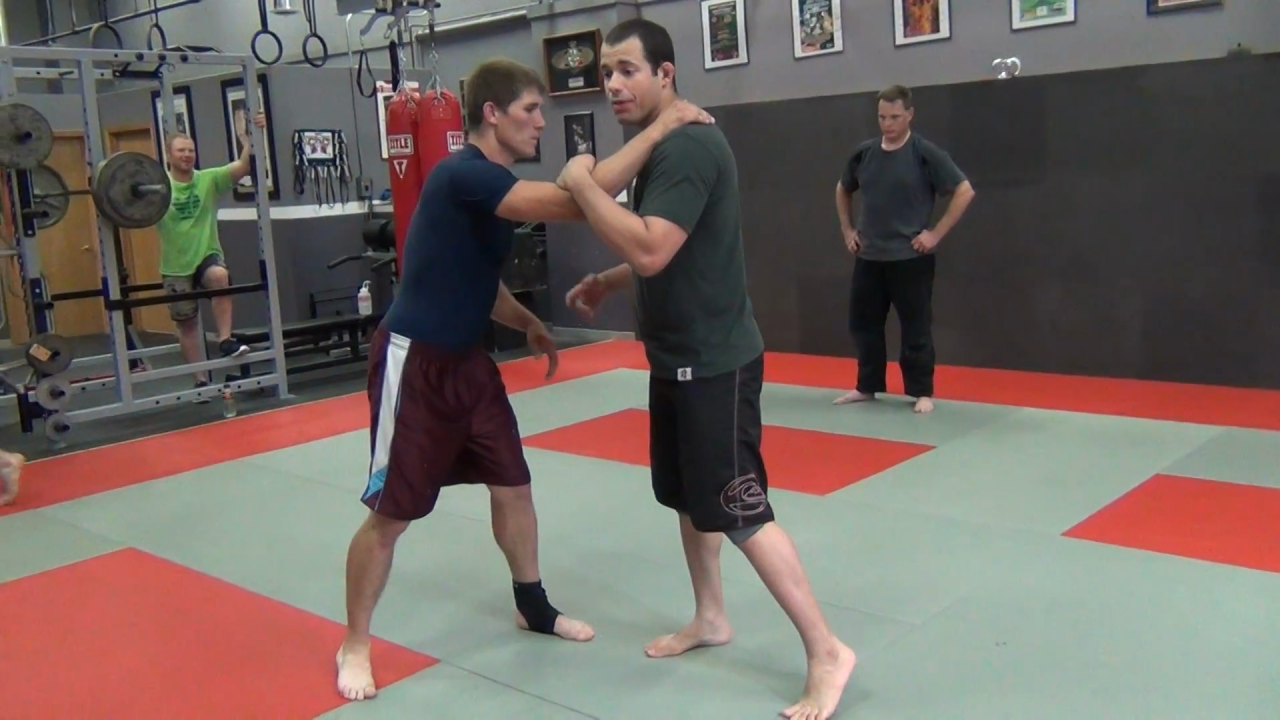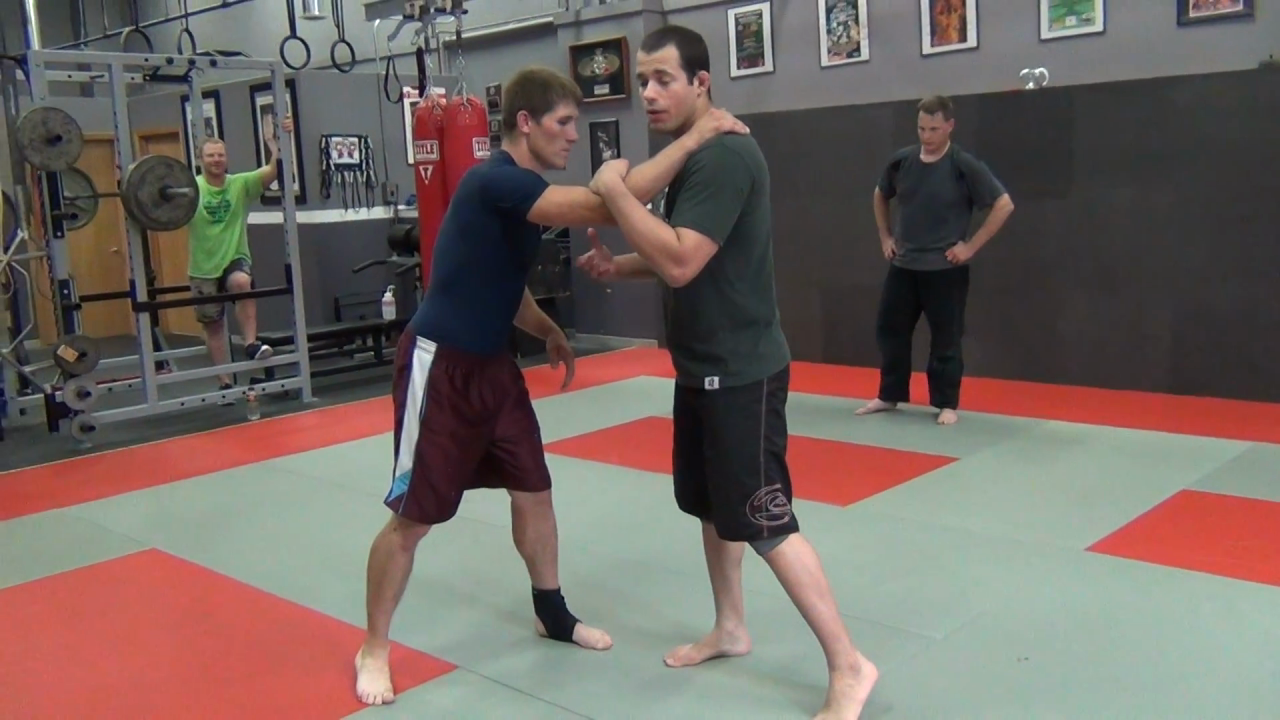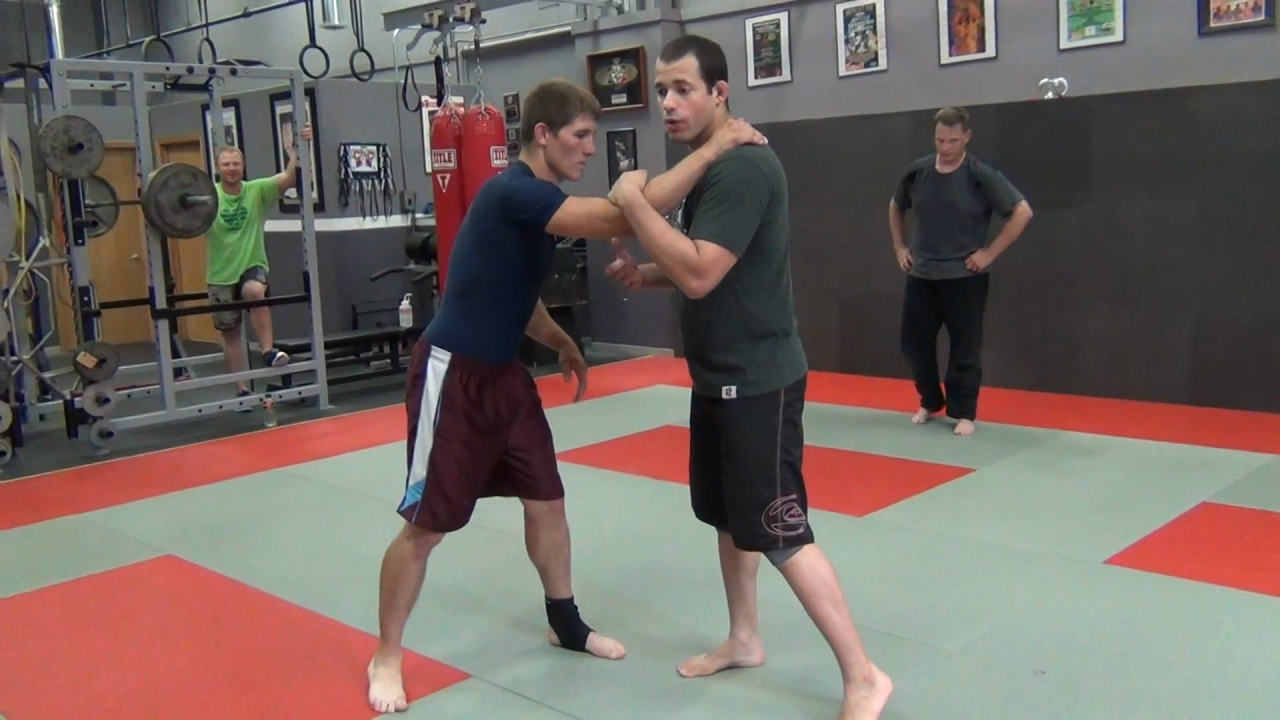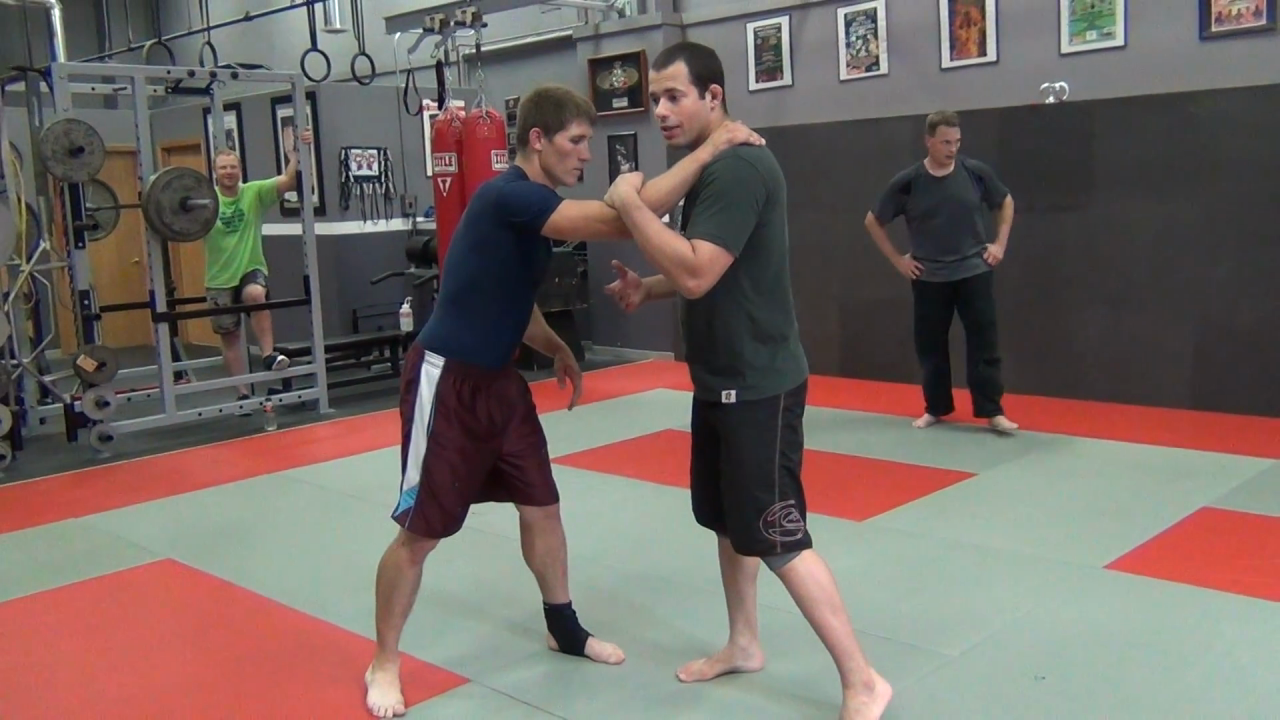
dt=0.5s
person 1, frame 1
left shoulder: (688, 147)
right shoulder: (664, 145)
left elbow: (651, 251)
left wrist: (581, 182)
right wrist: (607, 282)
left hip: (714, 361)
right hip: (678, 356)
left knee: (739, 512)
right knee: (687, 495)
left ankle: (827, 653)
right ankle: (710, 618)
person 1, frame 2
left shoulder: (724, 156)
right shoulder: (695, 154)
left elbow: (682, 262)
left wrist: (615, 189)
right wrist: (620, 265)
left hip: (741, 371)
right hip: (704, 366)
left knee: (763, 522)
right knee: (711, 505)
right ankle: (730, 629)
person 1, frame 3
left shoulder: (743, 167)
right shoulder: (711, 164)
left elbow: (701, 274)
left wrist: (634, 201)
right wrist: (645, 273)
left hip: (757, 380)
right hip: (720, 374)
left knee: (779, 531)
right knee: (727, 513)
right ankle: (744, 639)
person 1, frame 4
left shoulder: (739, 168)
right shoulder: (711, 168)
left elbow: (696, 274)
left wrist: (629, 201)
right wrist: (646, 288)
left hip: (758, 385)
right hip: (722, 379)
left knee: (776, 535)
right knee: (728, 518)
right ankle: (744, 643)
person 2, frame 1
left shoulder: (496, 184)
right shoulder: (462, 176)
right elbow: (576, 202)
left wrist: (527, 322)
right wrist: (659, 128)
left hip: (466, 360)
right hip: (414, 362)
left knee: (513, 484)
right knee: (390, 513)
left ankle: (533, 605)
right ankle: (355, 645)
person 2, frame 2
left shoulder: (525, 191)
right shoulder: (495, 183)
right elbow: (608, 205)
left wrist: (547, 330)
right wrist: (694, 137)
left hip: (492, 363)
right hip: (439, 367)
left knee: (533, 490)
right knee: (412, 517)
left ankle: (552, 613)
right ankle: (373, 650)
person 2, frame 3
left shoulder: (541, 200)
right shoulder: (513, 193)
right elbow: (624, 216)
left wrist: (561, 342)
right wrist: (713, 148)
left hip: (504, 373)
right hip: (453, 375)
left knee: (546, 499)
right knee: (425, 525)
left ankle: (565, 622)
right ankle: (386, 657)
person 2, frame 4
left shoulder: (537, 206)
right shoulder: (507, 197)
right elbow: (621, 219)
left wrist: (555, 348)
right wrist: (710, 149)
left hip: (499, 378)
right hip: (447, 381)
left knee: (541, 505)
right knee: (420, 531)
left ankle: (563, 628)
right ankle: (384, 663)
person 3, frame 1
left shoulder: (925, 153)
right shoulder: (863, 153)
left elbow: (964, 191)
right elbow: (843, 190)
left wrist: (936, 233)
right wrist: (847, 229)
left hip: (911, 257)
right hip: (869, 256)
left knee: (916, 326)
right knee: (863, 323)
left ankle: (922, 392)
right ankle: (867, 386)
person 3, frame 2
left shoulder: (965, 166)
right shoulder: (902, 161)
left elbow: (1004, 204)
right elbow: (880, 195)
left wrist: (971, 245)
right wrist: (885, 236)
left hip: (945, 268)
right hip: (903, 265)
left knee: (946, 337)
right knee: (890, 329)
left ankle: (947, 404)
right ankle: (889, 395)
person 3, frame 3
left shoulder: (981, 176)
right shoulder: (916, 172)
left elbow: (1022, 212)
right elbow: (895, 208)
left wrist: (989, 252)
right wrist: (900, 247)
left hip: (965, 277)
right hip: (921, 274)
left knee: (965, 347)
right knee: (913, 340)
left ankle: (963, 413)
right ankle: (930, 403)
person 3, frame 4
left shoulder: (976, 172)
right shoulder: (907, 182)
left elbow: (1006, 203)
right elbow: (873, 221)
left wrist: (1000, 244)
right wrist: (897, 259)
left hip: (974, 272)
right hip: (929, 278)
left knee: (984, 341)
right knee: (930, 345)
left ankle: (991, 411)
right ankle: (936, 408)
person 4, frame 1
left shoulder: (210, 179)
left elbow: (245, 166)
left wrist: (250, 136)
left hip: (207, 255)
right hip: (176, 266)
left knee: (220, 276)
right knee: (187, 324)
left ankle: (226, 340)
right ankle: (201, 381)
person 4, frame 2
left shoulder: (241, 184)
left elbow: (274, 171)
left wrist: (279, 142)
left hip: (235, 258)
right hip: (203, 268)
left knee: (241, 282)
right knee: (213, 326)
left ankle: (251, 343)
right ankle: (225, 383)
person 4, frame 3
left shoulder: (257, 190)
left elbow: (290, 178)
left wrist: (296, 150)
left hip: (252, 266)
right hip: (221, 275)
left knee: (255, 292)
right knee: (230, 333)
left ankle: (268, 350)
right ankle: (243, 390)
person 4, frame 4
left shoulder: (255, 192)
left elbow: (289, 181)
left wrist: (295, 153)
left hip: (251, 269)
right hip: (220, 278)
left knee: (256, 295)
right knee: (229, 336)
left ankle: (269, 354)
right ankle: (243, 393)
